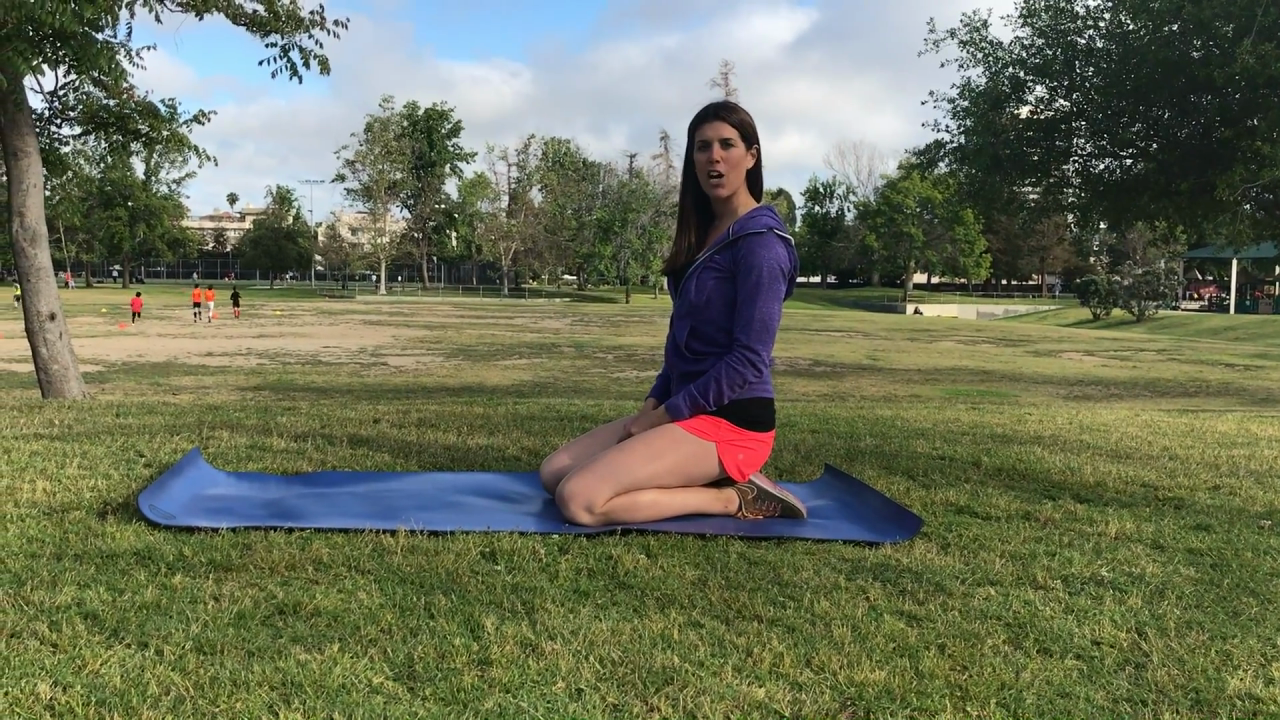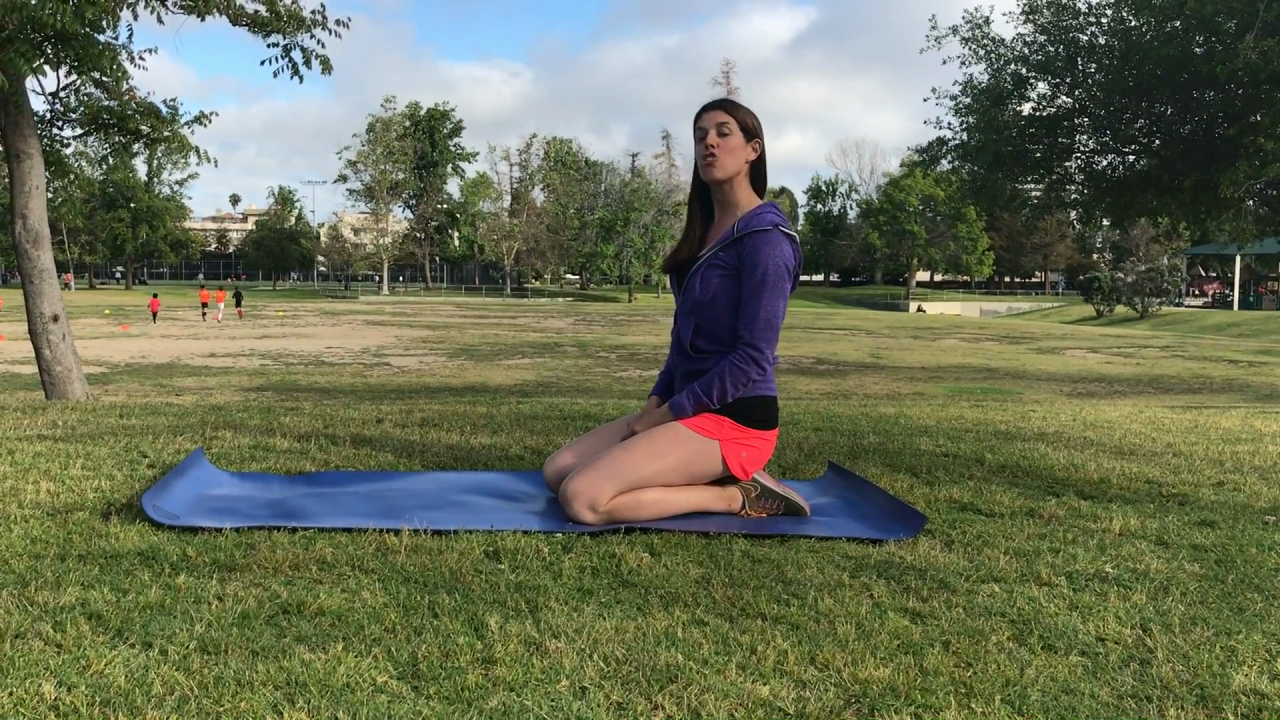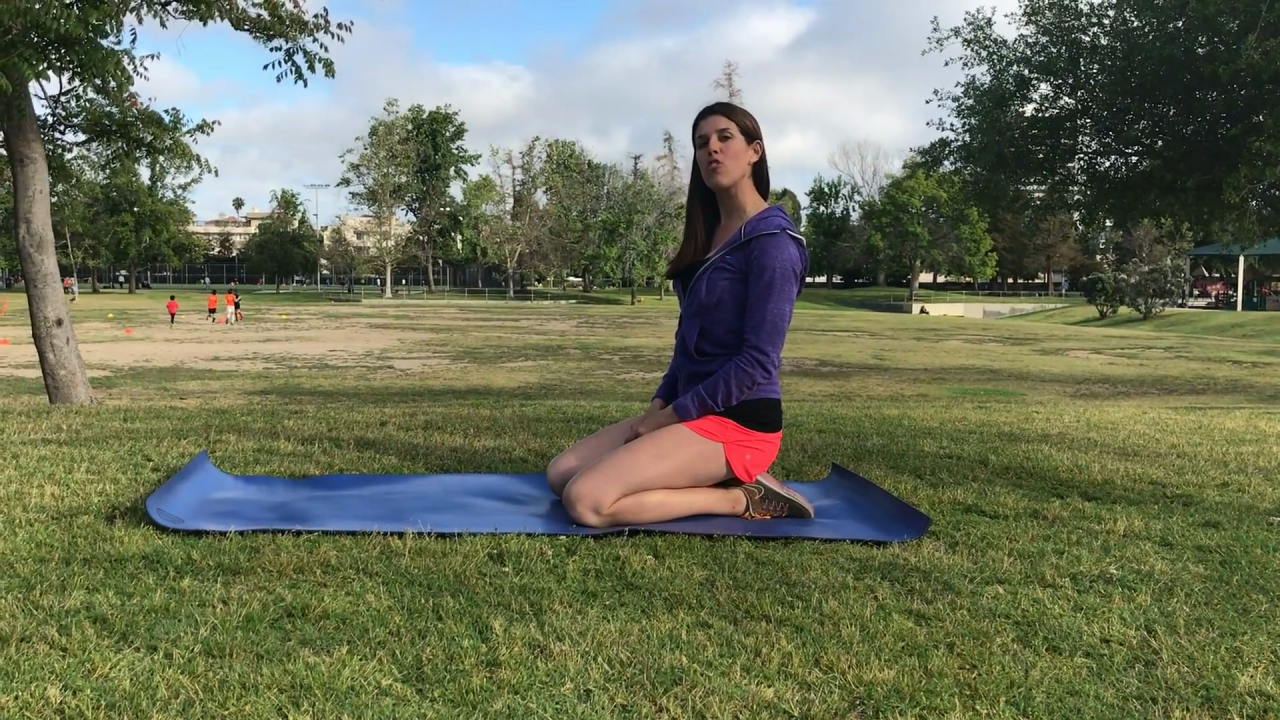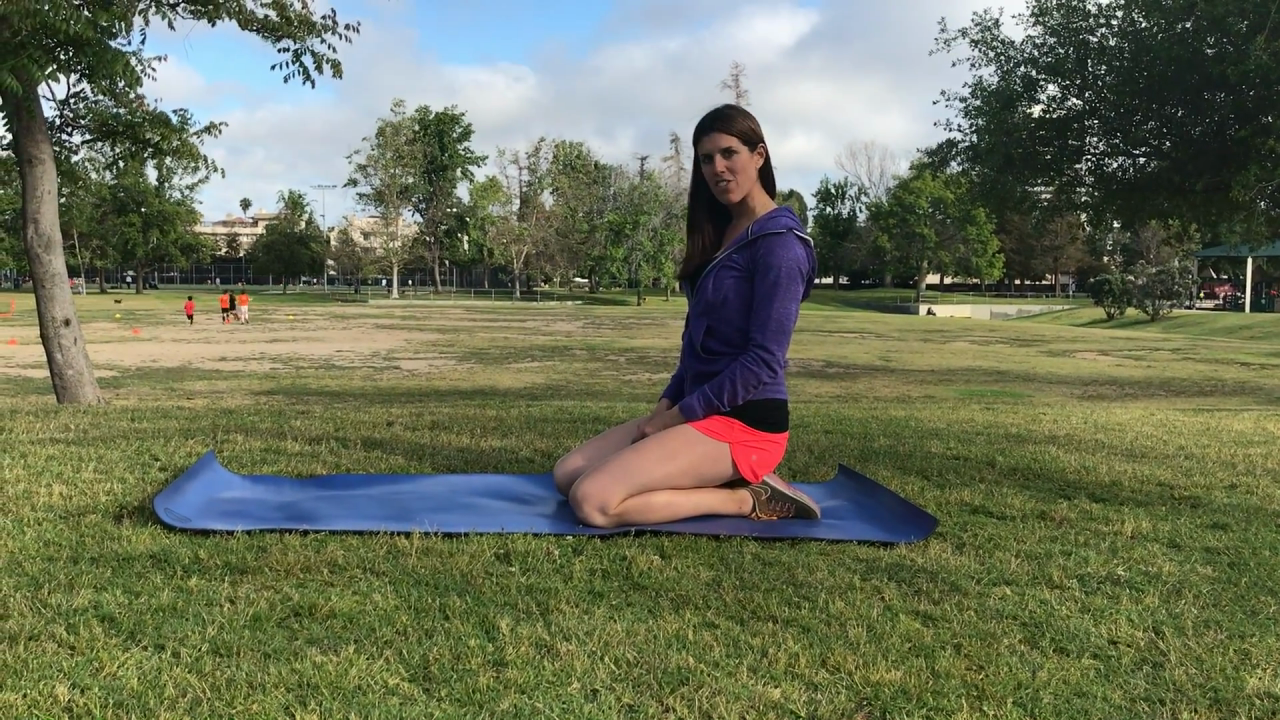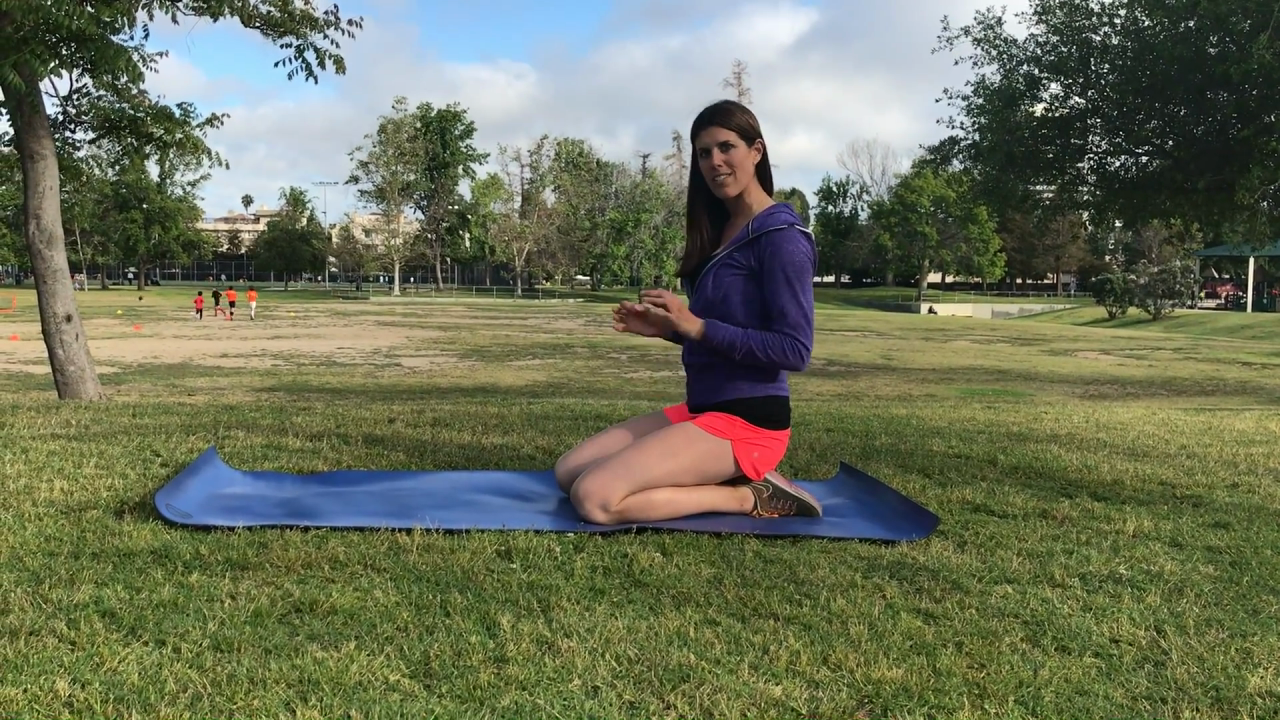
dt=0.5s
person 1, frame 1
left shoulder: (759, 242)
right shoulder: (702, 232)
left elbow: (748, 360)
left wrist: (662, 416)
right wrist: (652, 403)
left hip: (731, 419)
right hip: (687, 406)
left knee: (578, 499)
right knee: (554, 472)
left ankle: (733, 497)
right ankle: (721, 481)
person 1, frame 2
left shoulder: (765, 239)
right shoulder: (706, 231)
left elbow: (752, 359)
left wrist: (667, 414)
right wrist: (655, 402)
left hip: (734, 418)
right hip: (691, 405)
left knee: (582, 498)
right knee: (557, 470)
left ankle: (737, 495)
right ankle: (721, 479)
person 1, frame 3
left shoulder: (771, 243)
right shoulder: (709, 234)
left elbow: (758, 361)
left wrist: (670, 416)
right wrist: (658, 405)
left hip: (738, 420)
right hip: (694, 408)
left knee: (585, 500)
right knee: (560, 473)
left ankle: (740, 498)
right ankle: (727, 482)
person 1, frame 4
left shoulder: (779, 243)
right shoulder: (721, 234)
left elbow: (763, 359)
left wrist: (676, 416)
right wrist: (665, 405)
left hip: (745, 422)
right hip: (702, 409)
left knee: (592, 500)
right knee: (566, 473)
left ankle: (745, 498)
right ankle: (728, 481)
person 1, frame 5
left shoulder: (780, 237)
right shoulder: (719, 230)
left elbow: (794, 349)
left wrist: (697, 327)
right wrist: (666, 328)
left hip: (748, 419)
right hip: (703, 407)
left knee: (594, 498)
right knee: (568, 471)
left ankle: (748, 496)
right ankle: (738, 480)
